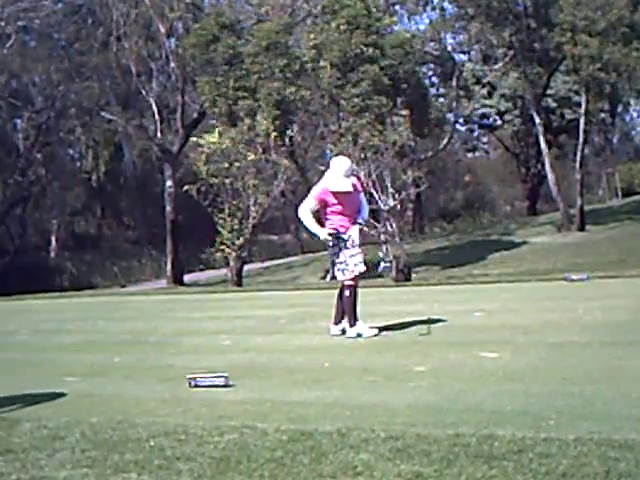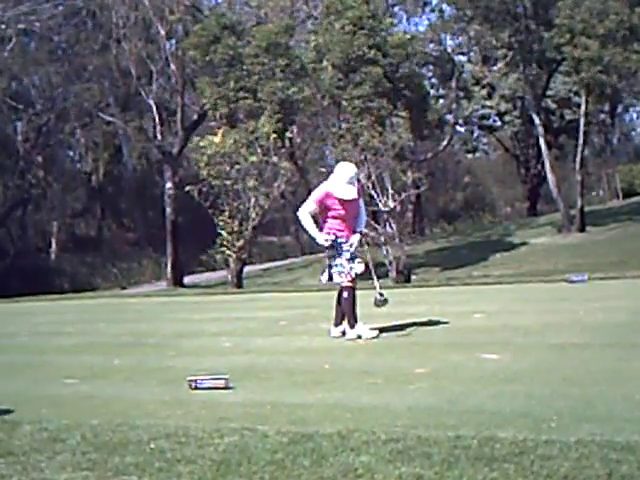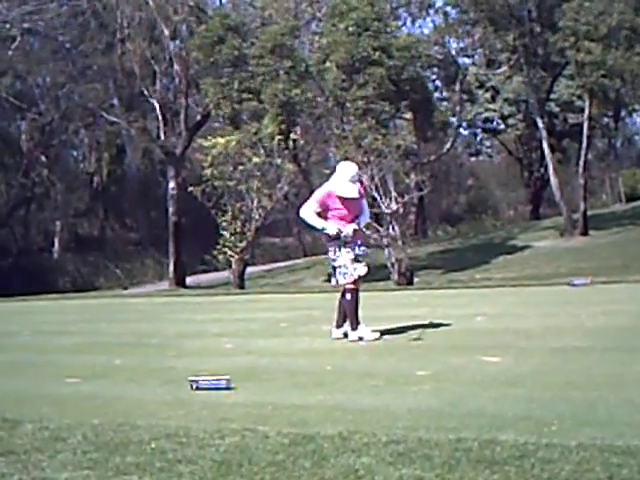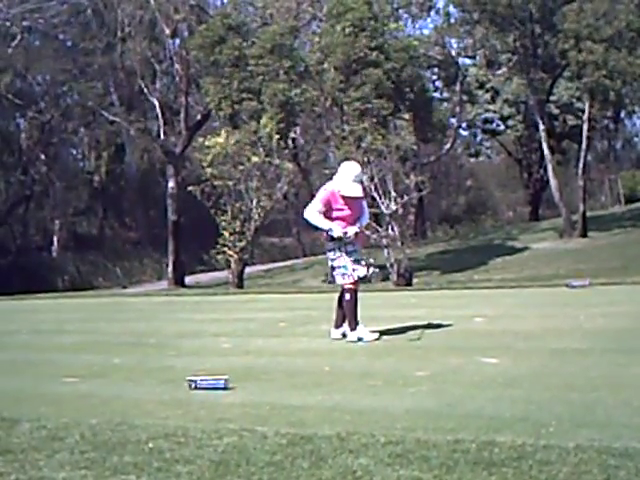
dt=0.5s
person 1, frame 1
left shoulder: (355, 182)
right shoulder: (322, 189)
left elbow: (364, 206)
right elbow: (303, 210)
left wrist: (358, 224)
right wrist: (318, 230)
left hip: (353, 238)
right hip: (338, 238)
left knee: (349, 280)
right knee: (350, 278)
left ankle: (337, 324)
right ankle: (353, 325)
person 1, frame 2
left shoulder: (355, 188)
right shoulder: (324, 192)
left elbow: (361, 211)
right elbow: (303, 212)
left wrist: (358, 233)
right wrist: (317, 235)
left hip: (350, 241)
right hip: (335, 242)
left knee: (347, 282)
right knee: (348, 280)
left ankle: (337, 326)
right ankle: (353, 327)
person 1, frame 3
left shoulder: (358, 188)
right shoulder: (326, 192)
left elbow: (365, 213)
right elbow: (305, 211)
left wrist: (355, 225)
right wrist: (326, 226)
left hip: (354, 241)
left knee: (350, 284)
right knee: (351, 283)
left ankle: (340, 327)
right ankle: (355, 329)
person 1, frame 4
left shoulder: (358, 190)
right shoulder: (329, 191)
left elbow: (364, 213)
right elbow: (310, 212)
left wrist: (357, 227)
right wrist: (331, 227)
left hip: (353, 242)
right hip: (338, 244)
left knee: (349, 285)
right knee: (350, 284)
left ankle: (338, 328)
right ankle: (354, 329)
